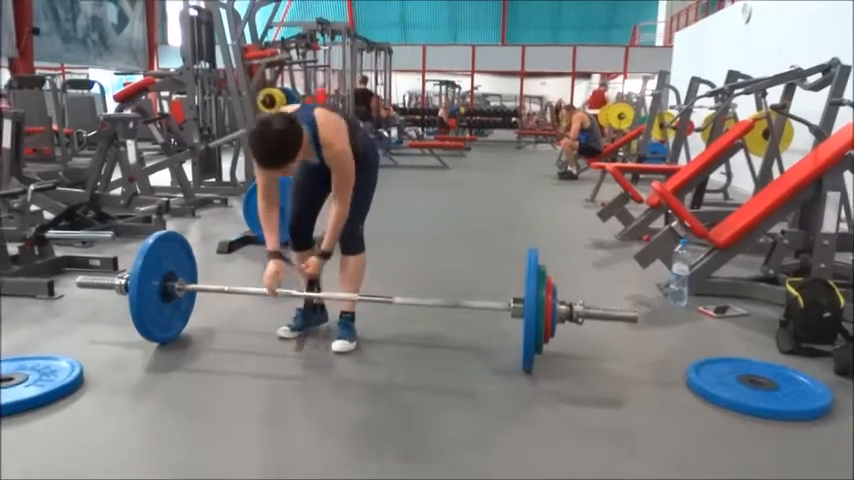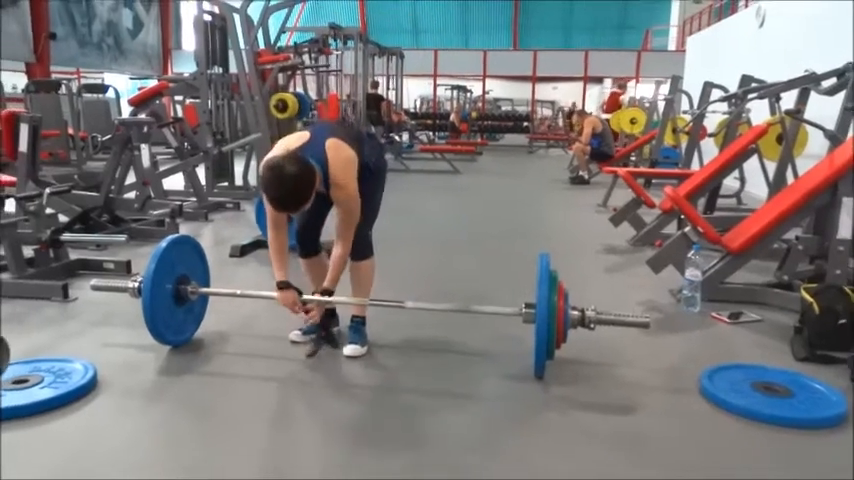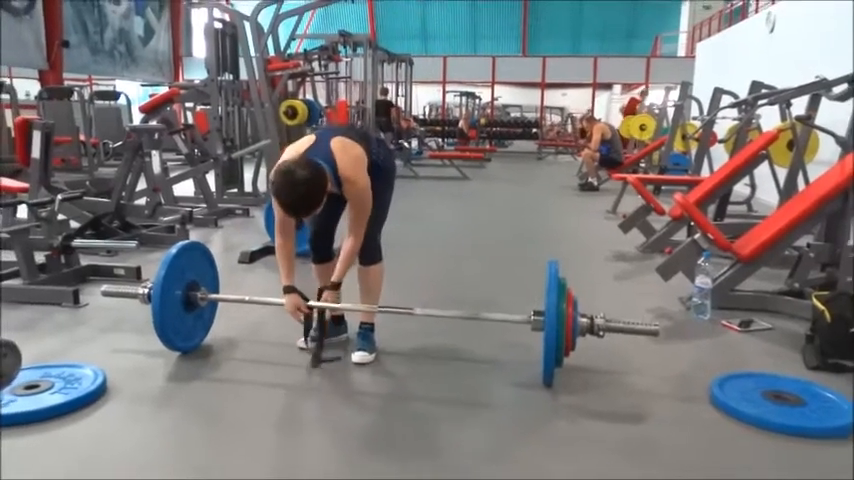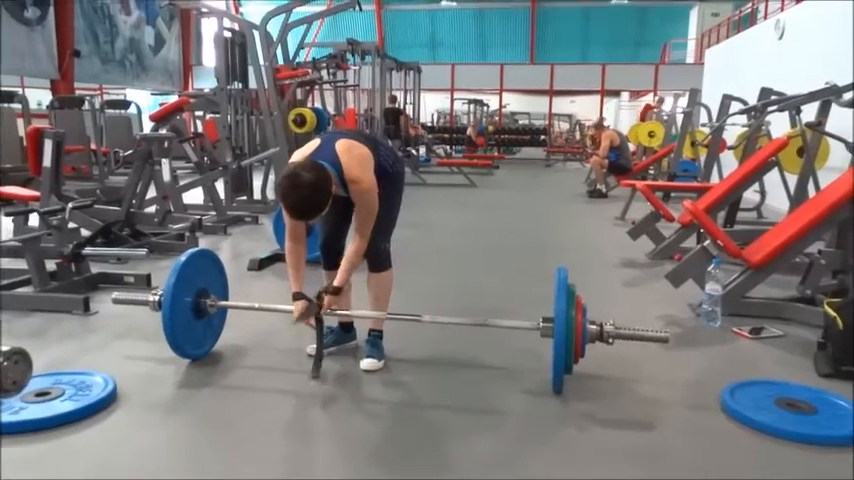
dt=0.3s
person 1, frame 1
left shoulder: (333, 143)
right shoulder: (267, 141)
left elbow: (341, 203)
right elbow: (267, 202)
left wrist: (323, 254)
right wrist: (273, 256)
left hip: (358, 160)
right hip: (316, 163)
left knee: (349, 232)
right knee: (297, 229)
left ankle: (347, 318)
right ankle: (313, 308)
person 1, frame 2
left shoulder: (342, 180)
right shoulder: (271, 169)
left elbow: (343, 242)
right elbow: (276, 230)
left wrist: (325, 294)
right wrist: (283, 284)
left hip: (367, 164)
right hip: (317, 159)
left knee: (358, 238)
right knee: (304, 235)
left ankle: (358, 322)
right ankle: (328, 315)
person 1, frame 3
left shoulder: (353, 178)
right shoulder: (282, 175)
left elbow: (355, 236)
right elbow: (283, 236)
left wrist: (333, 286)
right wrist: (288, 289)
left hip: (375, 166)
right hip: (327, 162)
left knee: (368, 241)
right knee: (318, 240)
left ankle: (367, 328)
right ankle: (336, 321)
person 1, frame 4
left shoulder: (360, 179)
right shoulder: (293, 180)
left elbow: (361, 238)
right elbow: (294, 241)
left wrist: (335, 288)
right wrist: (297, 294)
left hip: (383, 173)
right hip: (337, 173)
left knee: (376, 248)
right knee: (329, 246)
left ankle: (376, 335)
right ankle: (345, 328)
